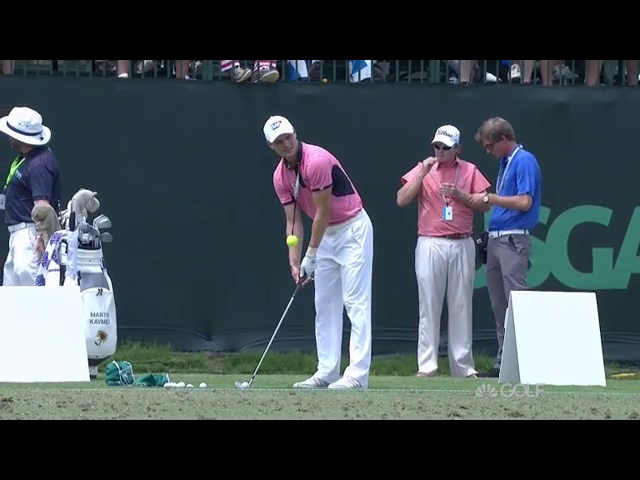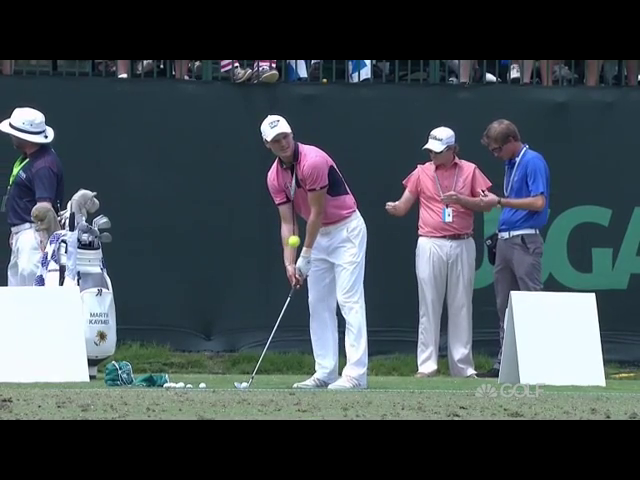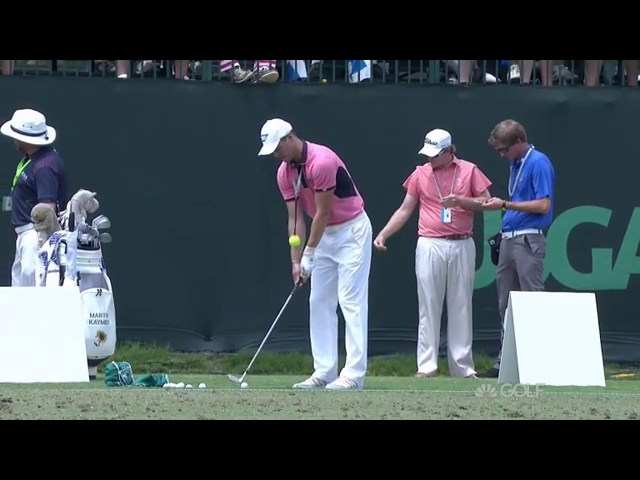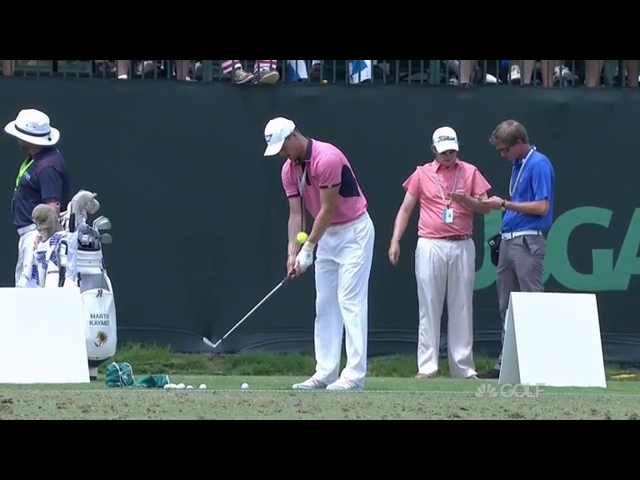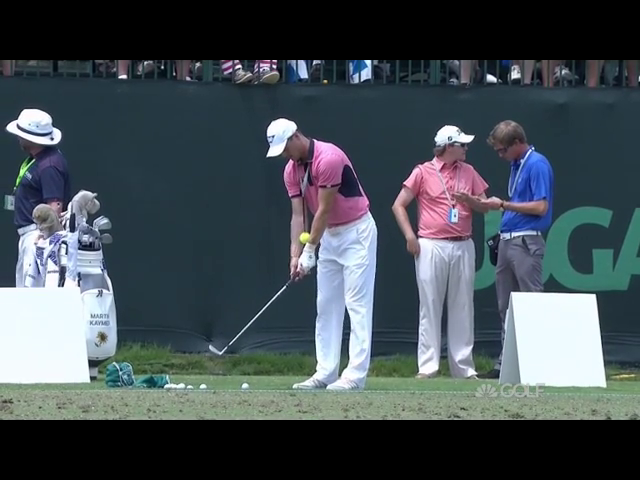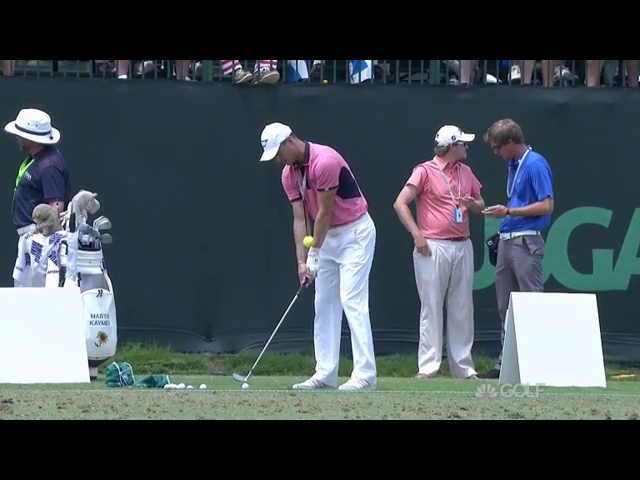
dt=0.5s
person 1, frame 1
left shoulder: (317, 161)
right shoulder: (280, 176)
left elbow: (322, 212)
right elbow: (293, 221)
left wrist: (310, 255)
right wrist: (294, 262)
left hip: (353, 229)
right hip: (326, 234)
left knee: (355, 302)
right knee: (325, 304)
left ankle: (357, 374)
right ankle: (327, 371)
person 1, frame 2
left shoulder: (314, 160)
right shoulder: (274, 176)
left elbow: (317, 212)
right elbow: (287, 222)
left wrist: (305, 256)
right wrist: (289, 263)
left hip: (347, 230)
right hip: (320, 235)
left knee: (349, 300)
right knee: (319, 305)
left ankle: (355, 373)
right ankle: (325, 371)
person 1, frame 3
left shoulder: (322, 161)
right shoulder: (284, 172)
left elbow: (323, 212)
right elbow: (296, 218)
left wrist: (309, 254)
right wrist: (296, 260)
left hip: (352, 230)
right hip: (326, 234)
left knee: (351, 301)
right knee: (319, 302)
left ankle: (354, 373)
right ankle: (324, 371)
person 1, frame 4
left shoulder: (328, 158)
right shoulder: (289, 169)
left elbow: (327, 209)
right elbow: (296, 214)
left wrist: (308, 249)
right wrist: (292, 253)
left hip: (354, 231)
right hip: (328, 234)
left knee: (350, 302)
right knee: (325, 305)
left ankle: (354, 374)
right ankle: (326, 372)
person 1, frame 5
left shoulder: (329, 158)
right shoulder: (291, 171)
left elbow: (324, 210)
right elbow: (298, 215)
left wrist: (309, 251)
right wrist: (295, 255)
left hip: (357, 232)
right hip: (330, 235)
left knee: (356, 303)
right knee: (327, 304)
left ankle: (355, 374)
right ankle: (326, 372)
person 1, frame 6
left shoulder: (325, 161)
right shoulder: (288, 174)
left elbow: (325, 213)
right elbow: (300, 219)
left wrist: (313, 255)
right wrist: (302, 261)
left hip: (356, 232)
right hip: (330, 236)
left knee: (352, 301)
right knee: (324, 305)
left ankle: (365, 373)
right ankle: (325, 373)
person 2, frame 1
left shoulder: (525, 161)
right shoulder: (505, 163)
left elbow: (524, 202)
left wrist: (488, 198)
left hip: (514, 240)
right hip: (496, 239)
right knee: (499, 305)
right ankle: (503, 362)
person 2, frame 2
left shoulder: (533, 161)
right shoulder: (510, 164)
left elbow: (538, 202)
left wrist: (500, 201)
left hip: (525, 240)
right hip: (505, 239)
right knee: (504, 305)
right ankle: (504, 361)
person 2, frame 3
left shoulder: (539, 162)
right shoulder: (515, 164)
left elbow: (544, 205)
left wrist: (505, 205)
right wrist: (500, 205)
left hip: (528, 240)
right hip: (508, 239)
right knee: (506, 305)
right ankle: (504, 362)
person 2, frame 4
left shoulder: (539, 164)
right shoulder: (517, 164)
left elbow: (542, 207)
left wrist: (504, 204)
right wrist: (501, 204)
left hip: (527, 241)
right hip: (508, 240)
right knee: (506, 307)
right ankle: (505, 362)
person 2, frame 5
left shoulder: (538, 164)
right shoulder: (516, 165)
left elbow: (541, 207)
left wrist: (503, 205)
right wrist: (499, 204)
left hip: (526, 242)
right hip: (507, 240)
right knee: (506, 307)
right ankle: (505, 362)
person 2, frame 6
left shoulder: (536, 164)
right shoulder: (513, 165)
left elbow: (546, 206)
left wrist: (508, 212)
right wrist: (503, 213)
left hip: (526, 242)
right hip: (506, 240)
right knee: (506, 307)
right ankle: (505, 362)
person 3, frame 1
left shoulder: (470, 171)
right shoulder: (422, 170)
left elbow: (484, 205)
right elbow: (402, 200)
left wrist: (459, 194)
right wrist: (422, 173)
left hip: (462, 246)
right hip: (430, 245)
left knee: (461, 306)
right knee: (429, 305)
left ankle: (462, 364)
right ankle: (427, 364)
person 3, frame 2
left shoulder: (470, 170)
right shoulder: (422, 172)
left elbow: (485, 204)
right elbow: (404, 207)
left wrist: (461, 199)
right wrist: (394, 208)
left hip: (462, 246)
right hip: (430, 245)
left knee: (461, 306)
right knee: (429, 306)
left ankle: (463, 365)
right ankle: (426, 364)
person 3, frame 3
left shoulder: (469, 170)
right shoulder: (420, 174)
left elbow: (486, 201)
right elbow: (405, 210)
left wrist: (461, 201)
right wrist: (382, 234)
left hip: (462, 246)
right hip: (430, 246)
left knee: (461, 306)
right knee: (429, 306)
left ankle: (462, 365)
right ankle: (427, 364)
person 3, frame 4
left shoulder: (470, 172)
right shoulder: (421, 173)
left elbow: (485, 207)
right elbow: (405, 210)
left wrist: (465, 200)
right wrist: (395, 240)
left hip: (462, 247)
right hip: (430, 246)
left knee: (461, 307)
right knee: (429, 307)
left ankle: (463, 366)
right ankle: (427, 365)
person 3, frame 5
left shoulder: (469, 171)
right shoulder: (422, 172)
left elbow: (483, 206)
right elbow: (398, 205)
left wrist: (469, 199)
right wrist: (410, 236)
left hip: (463, 247)
right hip: (431, 247)
left knee: (462, 308)
right knee: (430, 307)
left ankle: (463, 366)
right ankle: (427, 366)
person 3, frame 6
left shoulder: (466, 171)
right shoulder: (425, 171)
left elbow: (480, 205)
right elbow: (400, 203)
left wrist: (472, 204)
right wrist: (417, 234)
left hip: (463, 247)
right hip: (433, 247)
left knee: (462, 308)
right knee: (431, 307)
left ankle: (464, 366)
right ankle: (427, 366)
person 4, frame 1
left shoulder: (39, 164)
right shoulder: (26, 157)
left elbow: (42, 204)
left wrist: (41, 236)
left hip: (30, 233)
right hip: (19, 232)
left knee: (28, 281)
person 4, frame 2
left shoulder: (43, 165)
right shoulder: (28, 157)
left elbow: (44, 206)
left wrist: (45, 238)
left hip: (33, 233)
right hip: (22, 233)
left knee: (32, 283)
right knee: (16, 282)
person 4, frame 3
left shoulder: (45, 165)
right shoulder: (32, 158)
left elbow: (48, 207)
left hip: (37, 233)
right hip: (26, 233)
left knee: (33, 282)
right knee: (19, 281)
person 4, frame 4
left shoulder: (47, 165)
right shoulder: (34, 158)
left elbow: (53, 207)
left hip: (38, 234)
right hip: (28, 234)
right knee: (22, 282)
person 4, frame 5
left shoulder: (49, 165)
right shoulder: (35, 158)
left elbow: (55, 206)
left hip: (38, 234)
right hip: (28, 234)
right knee: (24, 286)
person 4, frame 6
left shoulder: (49, 165)
right shoulder: (35, 158)
left elbow: (56, 207)
right hip: (29, 233)
left knee: (32, 286)
right knee: (22, 280)
